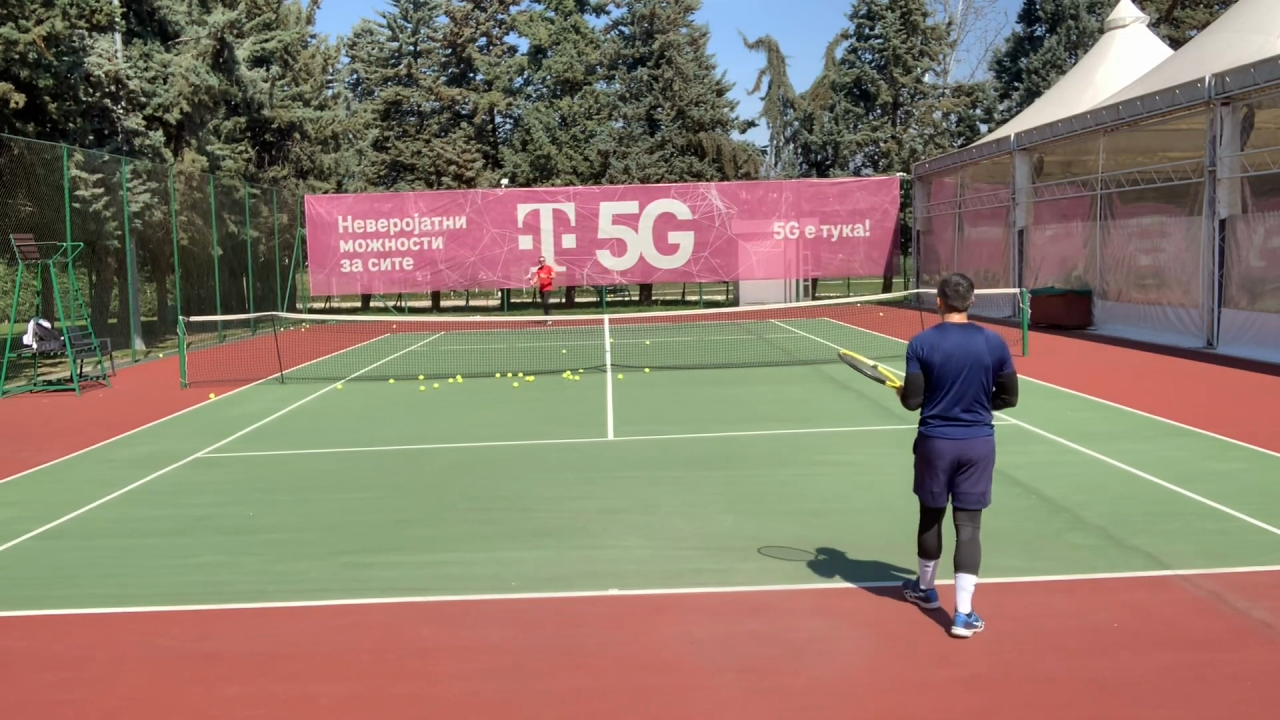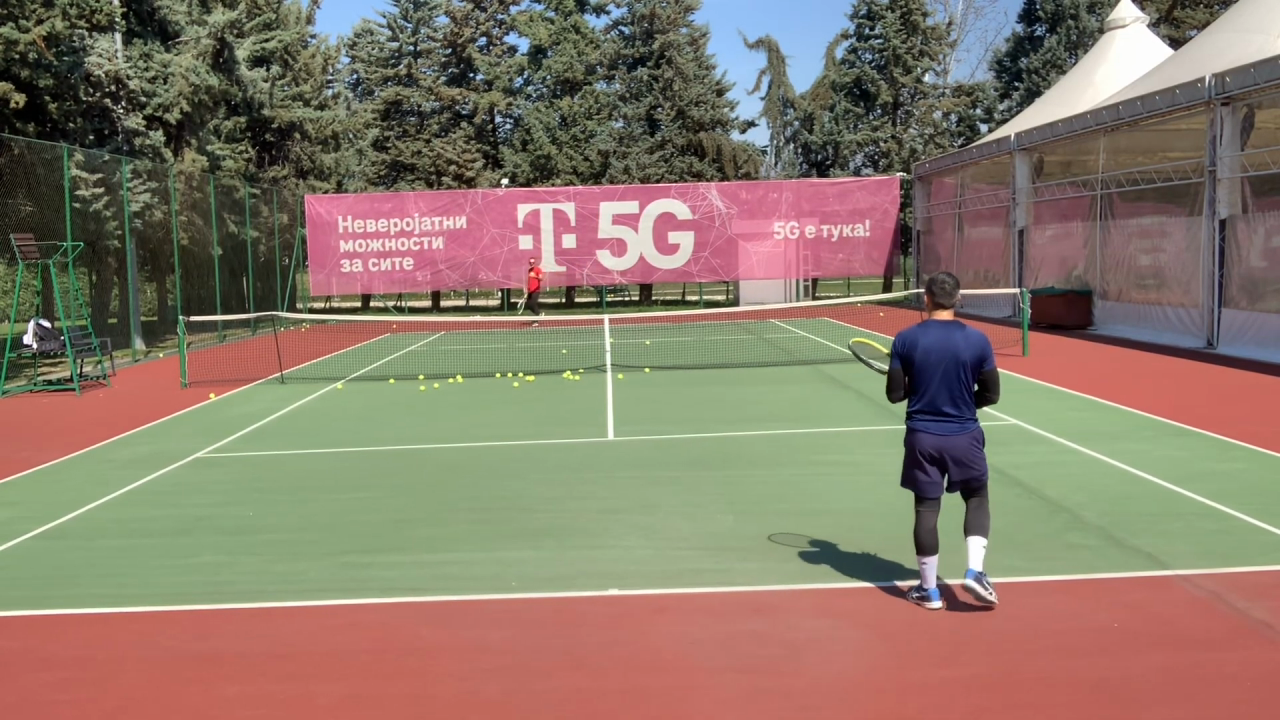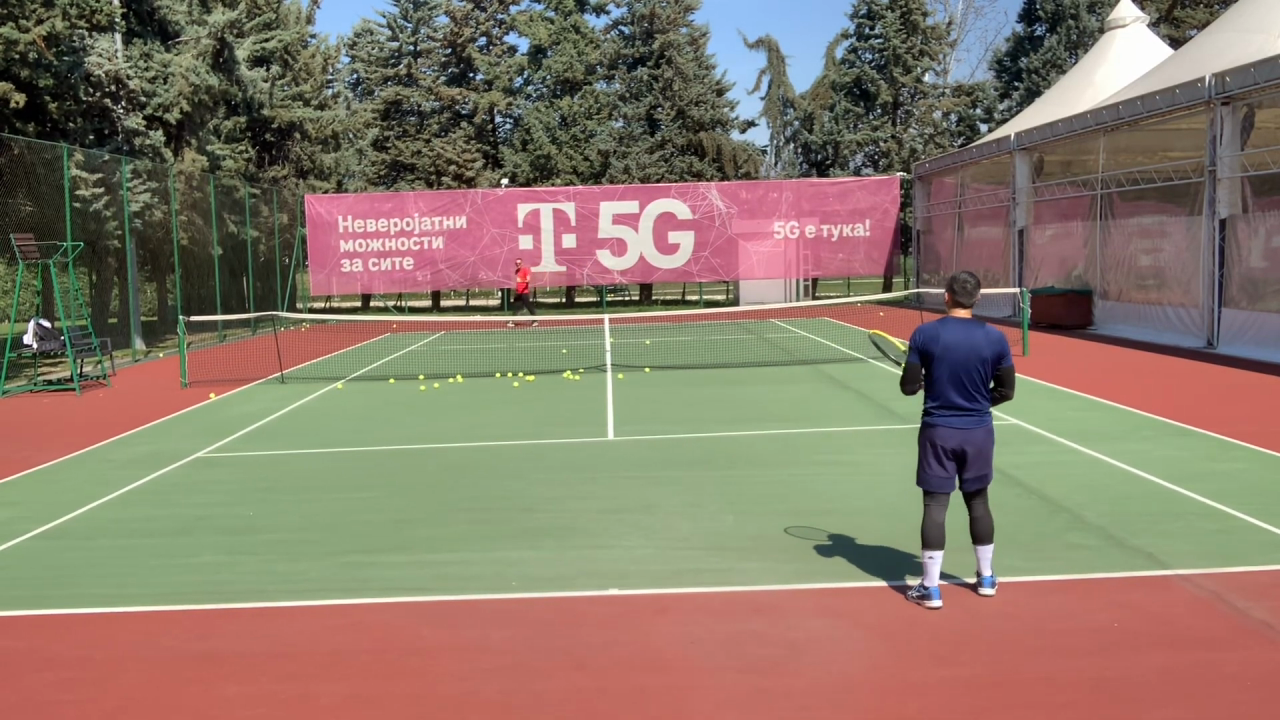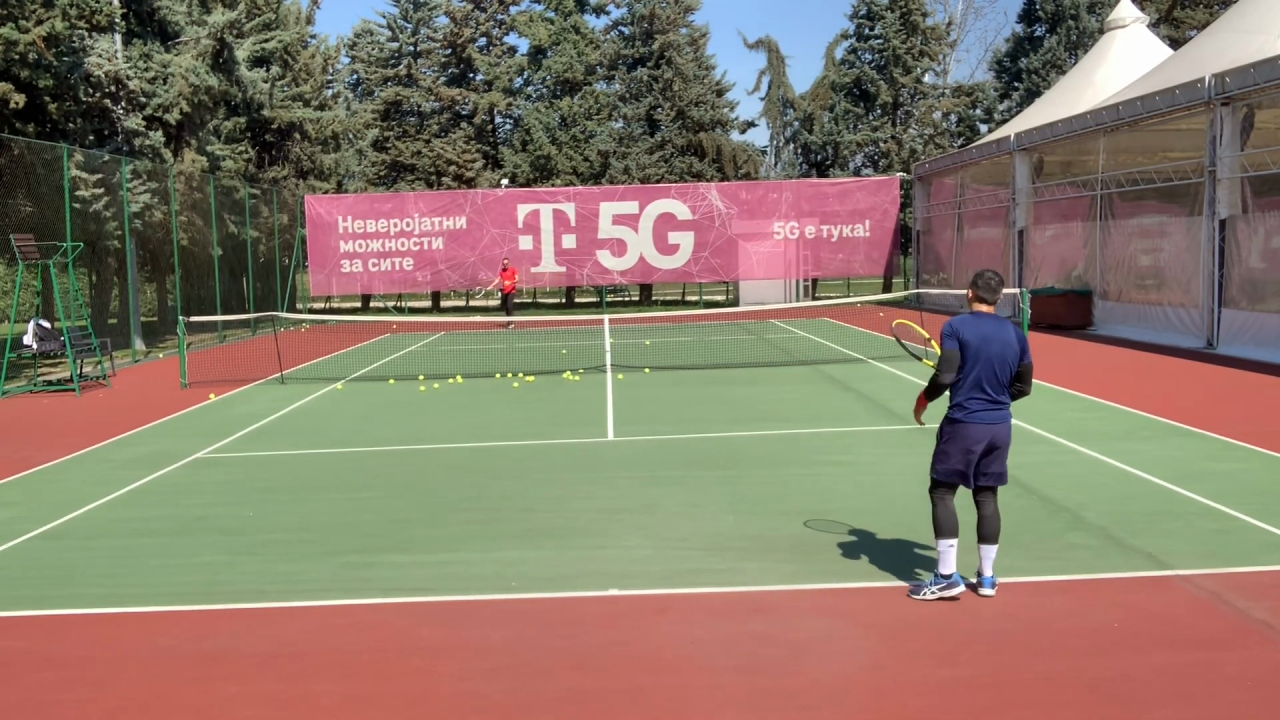
dt=0.4s
person 1, frame 1
left shoulder: (921, 343)
right shoulder: (995, 343)
left elbow: (912, 400)
right elbow: (1009, 397)
left wrist: (902, 392)
left hip: (935, 443)
right hip: (978, 443)
left knee: (930, 517)
right knee: (968, 527)
left ankle: (926, 588)
right ankle: (964, 613)
person 1, frame 2
left shoulder: (905, 339)
right shoulder: (977, 340)
left elbow: (894, 394)
right elbow: (991, 395)
left hip: (922, 437)
right hip: (964, 436)
left knee: (926, 511)
right knee: (977, 499)
left ankle: (928, 590)
right ankle: (974, 573)
person 1, frame 3
left shoulder: (924, 334)
right shoulder: (995, 338)
left elbow: (908, 387)
right elbow: (1006, 391)
left hip: (938, 431)
right hip: (978, 432)
left knee: (935, 506)
right knee: (977, 501)
left ankle: (930, 587)
right ankle: (986, 577)
person 1, frame 4
left shoulder: (956, 327)
right shoulder: (1016, 334)
left elbow: (945, 376)
right elbow: (1023, 388)
left wrist: (923, 398)
left hip: (963, 426)
right hip: (1000, 426)
left knee: (941, 494)
right knee: (987, 498)
left ankle: (947, 576)
right ankle: (987, 577)
